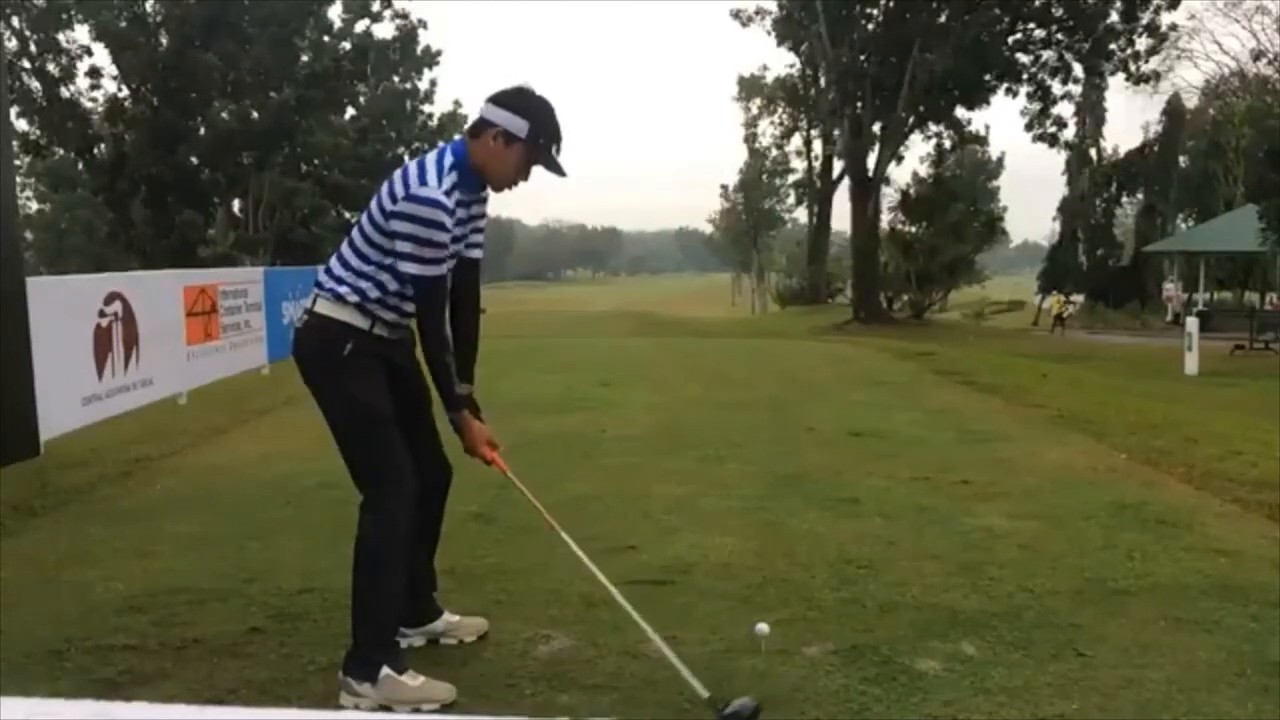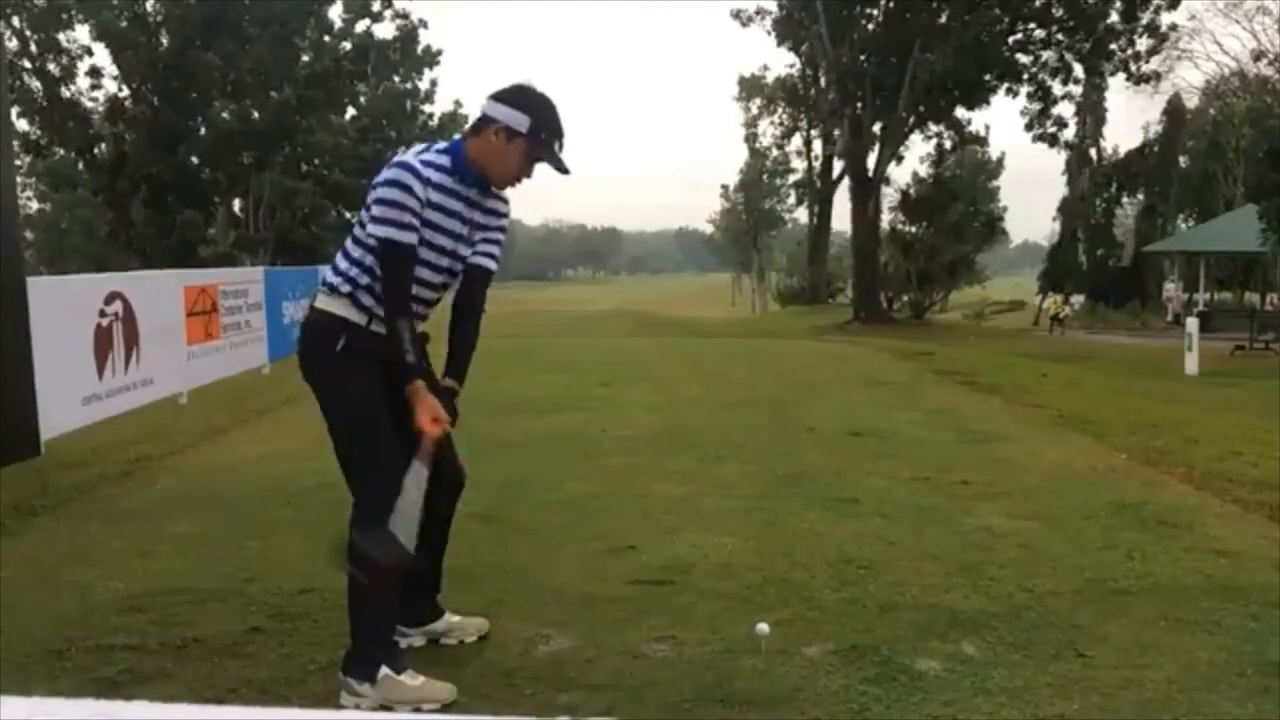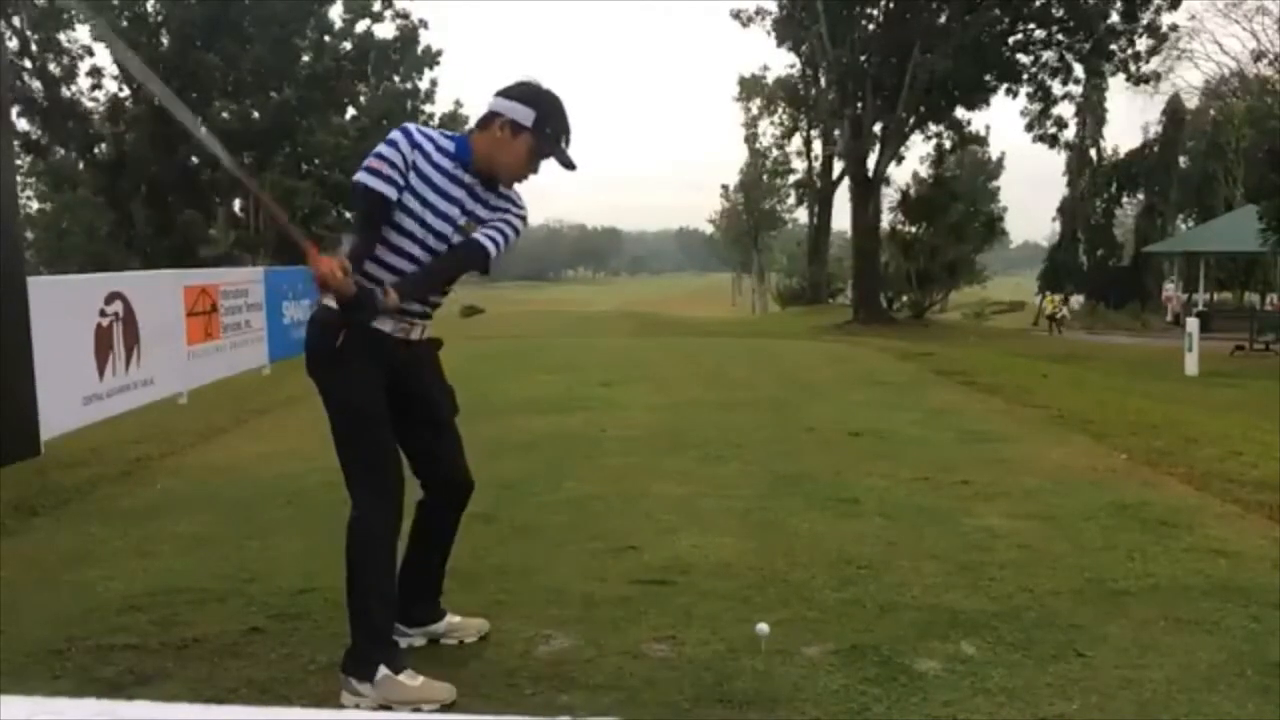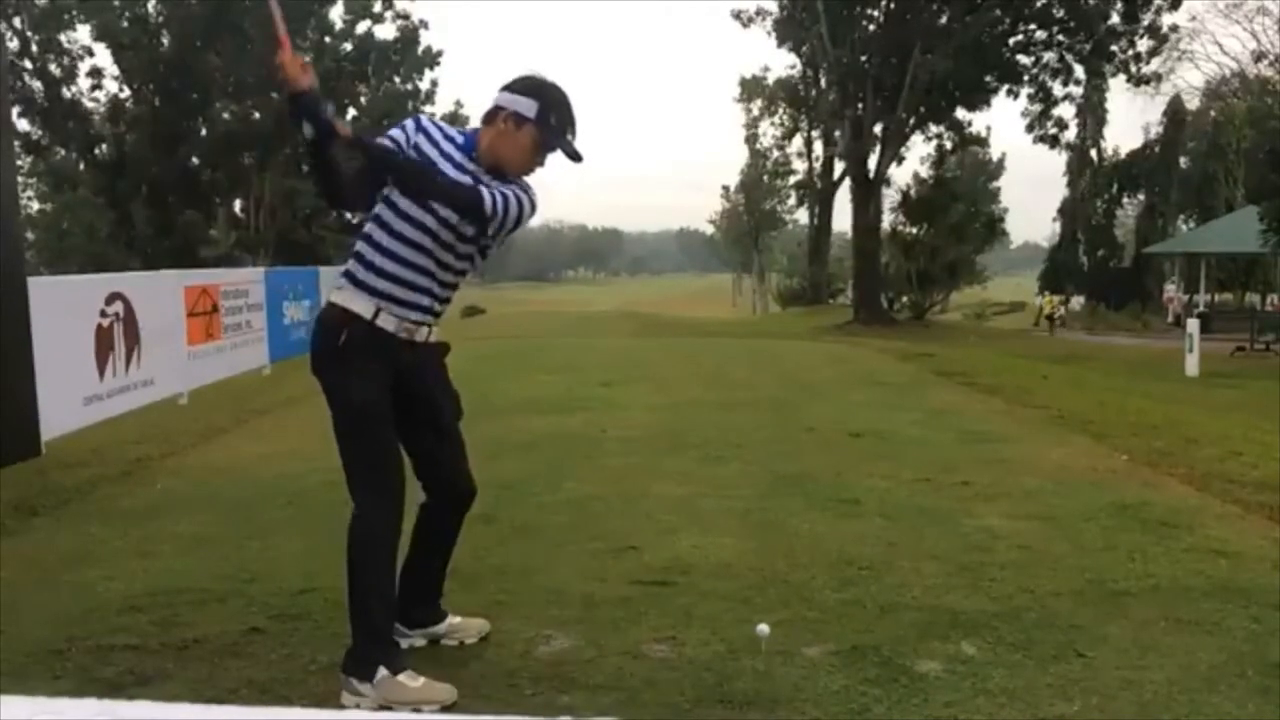
dt=0.5s
person 1, frame 1
left shoulder: (471, 189)
right shoulder: (427, 195)
left elbow: (465, 295)
right elbow: (432, 315)
left wrist: (466, 392)
right wrist: (460, 412)
left hip: (385, 340)
right hip: (340, 341)
left knee: (430, 475)
right knee: (391, 491)
left ankle: (415, 612)
right ankle: (369, 670)
person 1, frame 2
left shoulder: (493, 207)
right shoulder: (412, 173)
left elbow: (470, 302)
right elbow: (393, 288)
left wrist: (448, 389)
right wrist: (415, 388)
left hip: (396, 342)
right hip: (343, 337)
left knee: (441, 476)
right knee: (383, 490)
left ankle: (415, 612)
right ankle: (368, 669)
person 1, frame 3
left shoulder: (507, 211)
right shoulder: (410, 143)
left elbow: (450, 265)
right elbow: (367, 229)
left wrist: (382, 293)
right wrist: (349, 271)
left hip: (408, 344)
right hip: (347, 336)
left knee: (450, 481)
right knee: (379, 492)
left ankle: (415, 612)
right ankle: (369, 668)
person 1, frame 4
left shoulder: (517, 200)
right shoulder: (422, 133)
left elbow: (446, 195)
right elbow: (345, 195)
left wrist: (349, 132)
right wrist: (313, 117)
left hip: (414, 347)
right hip: (354, 334)
left knee: (452, 485)
right knee: (381, 493)
left ankle: (416, 614)
right ankle: (369, 669)
